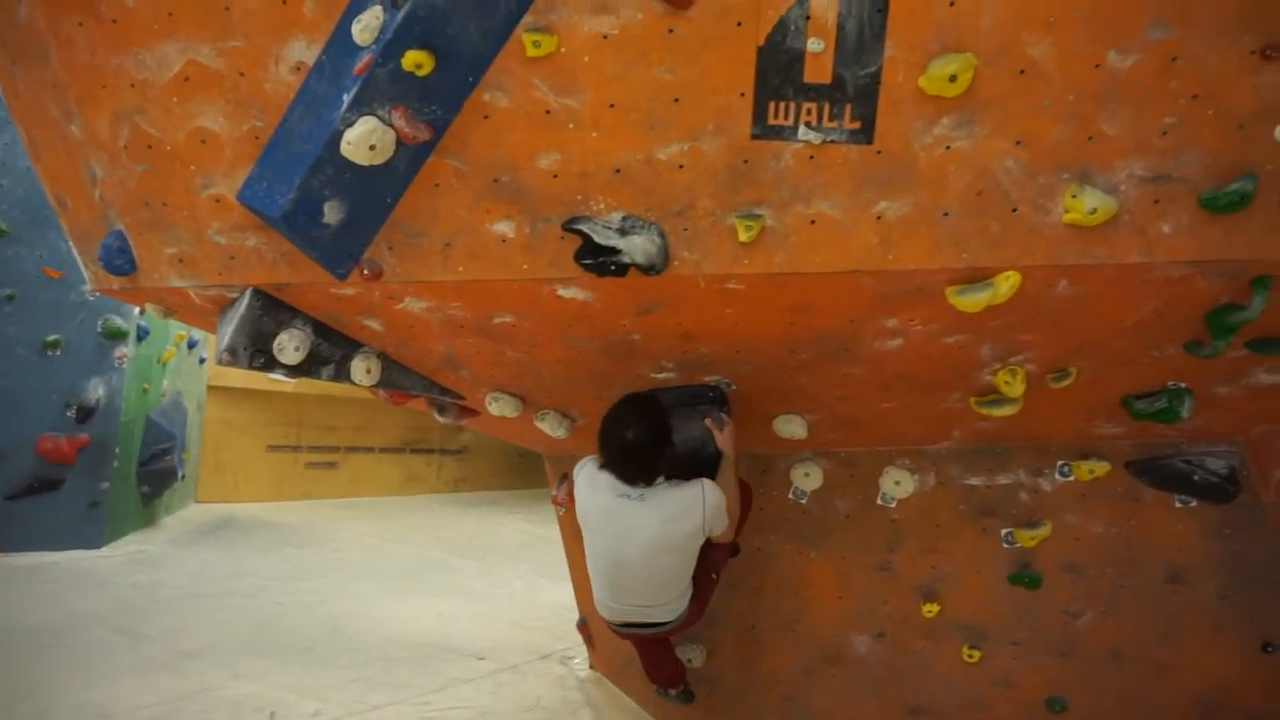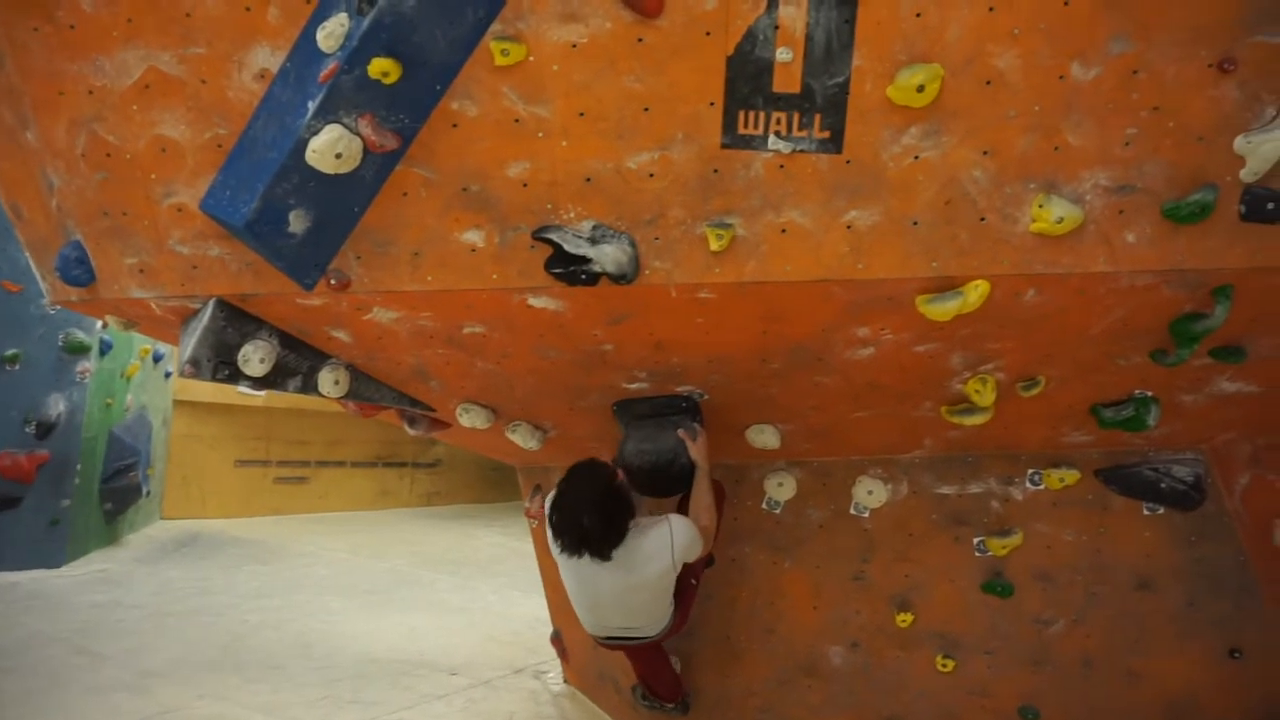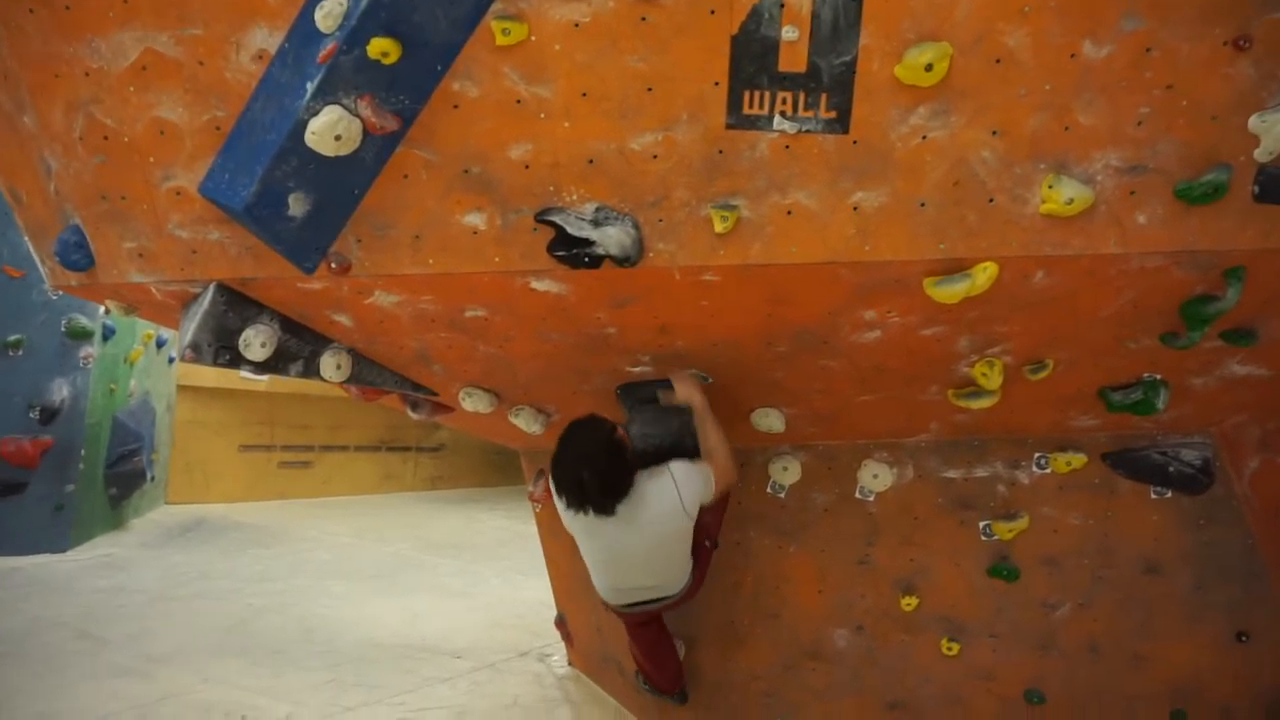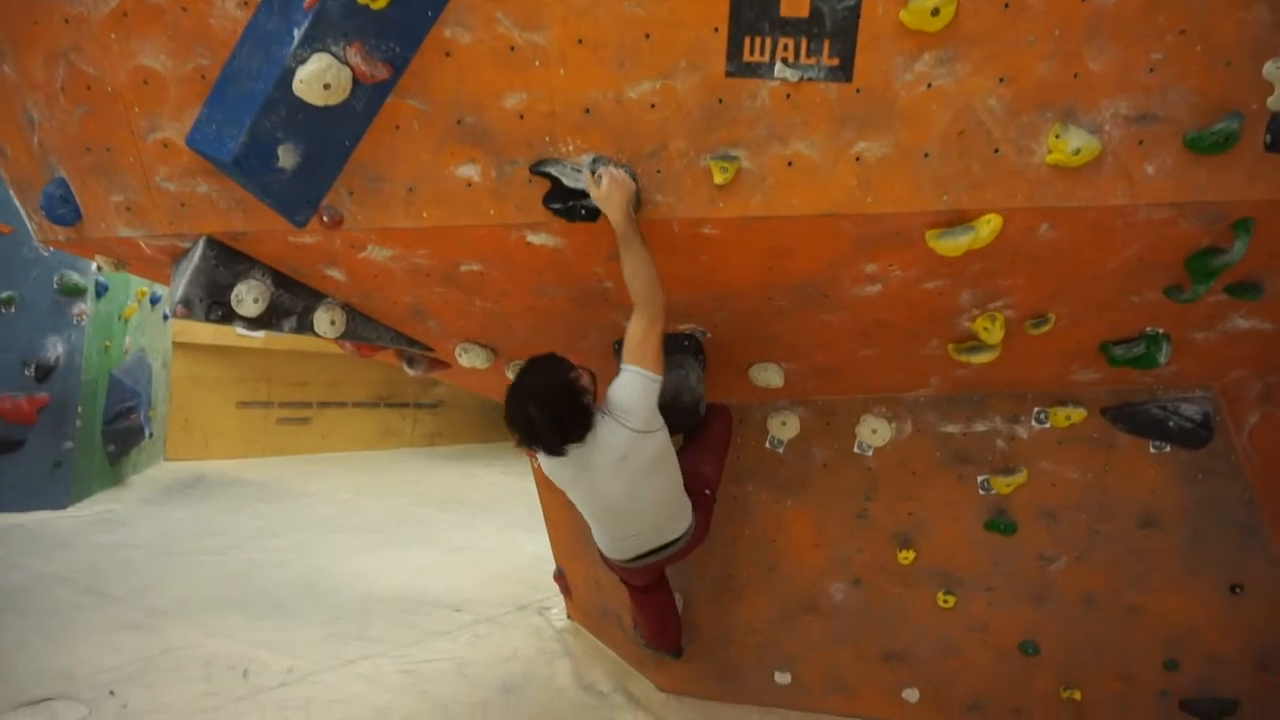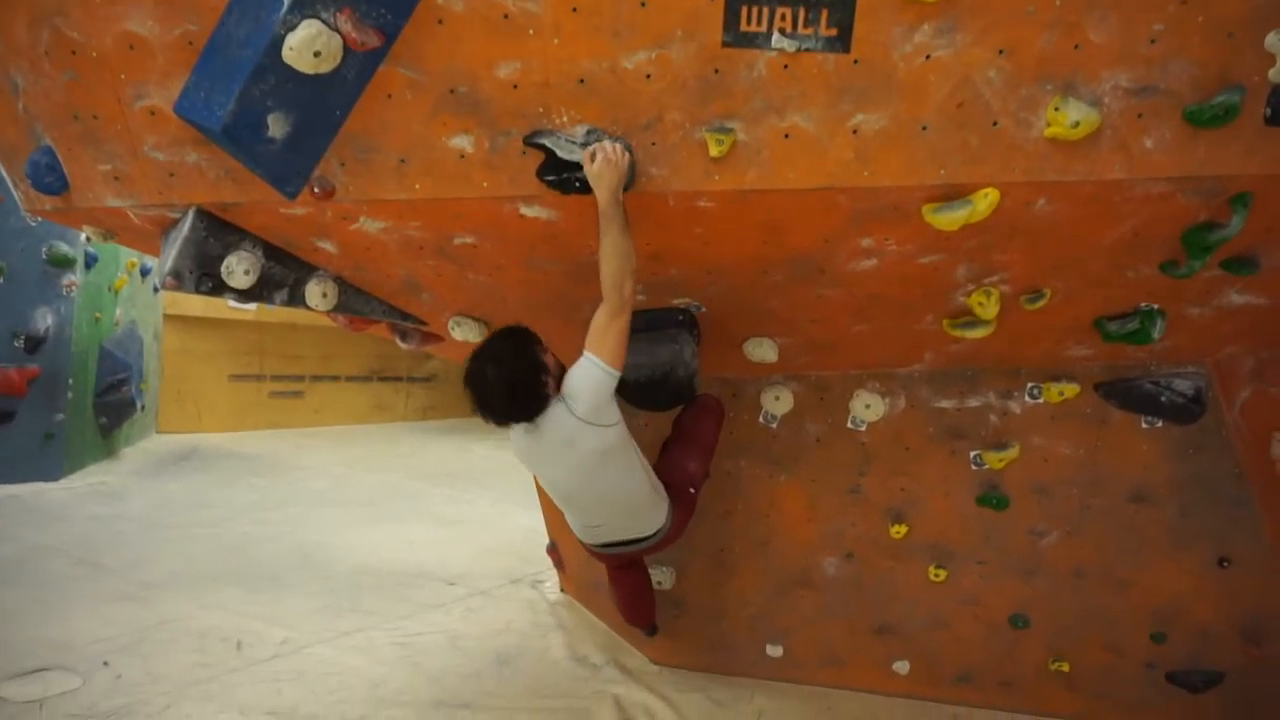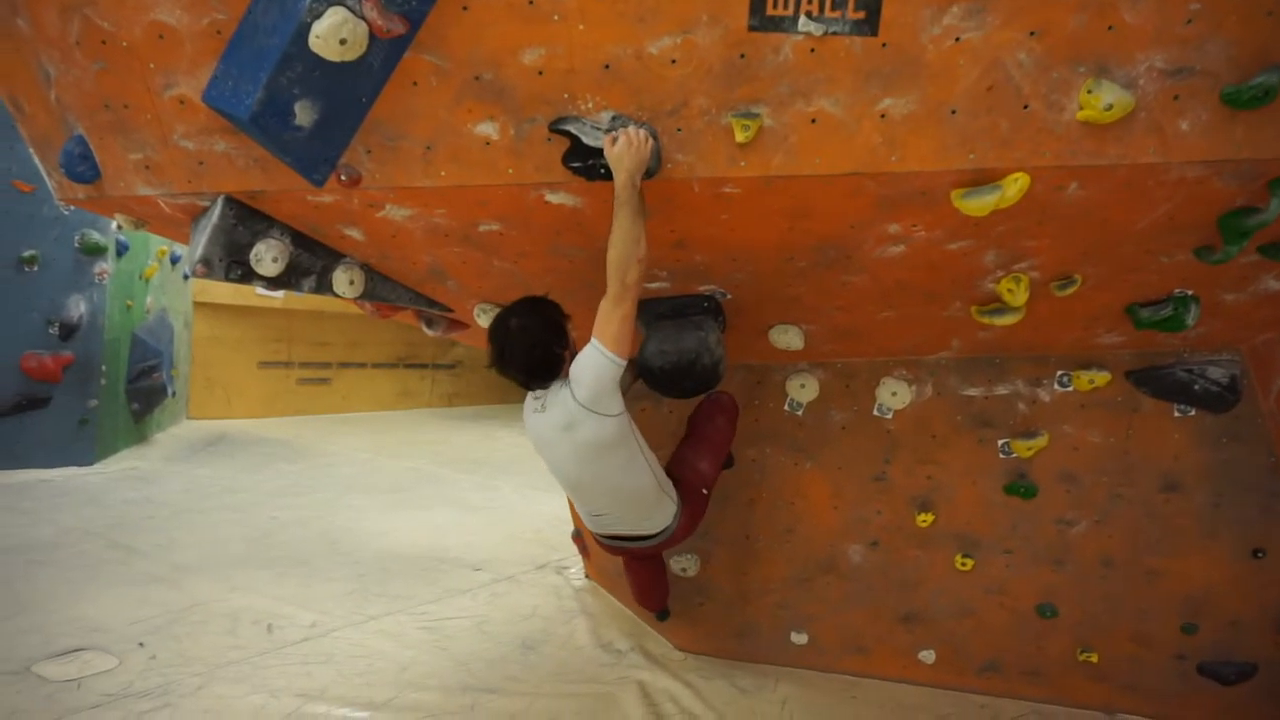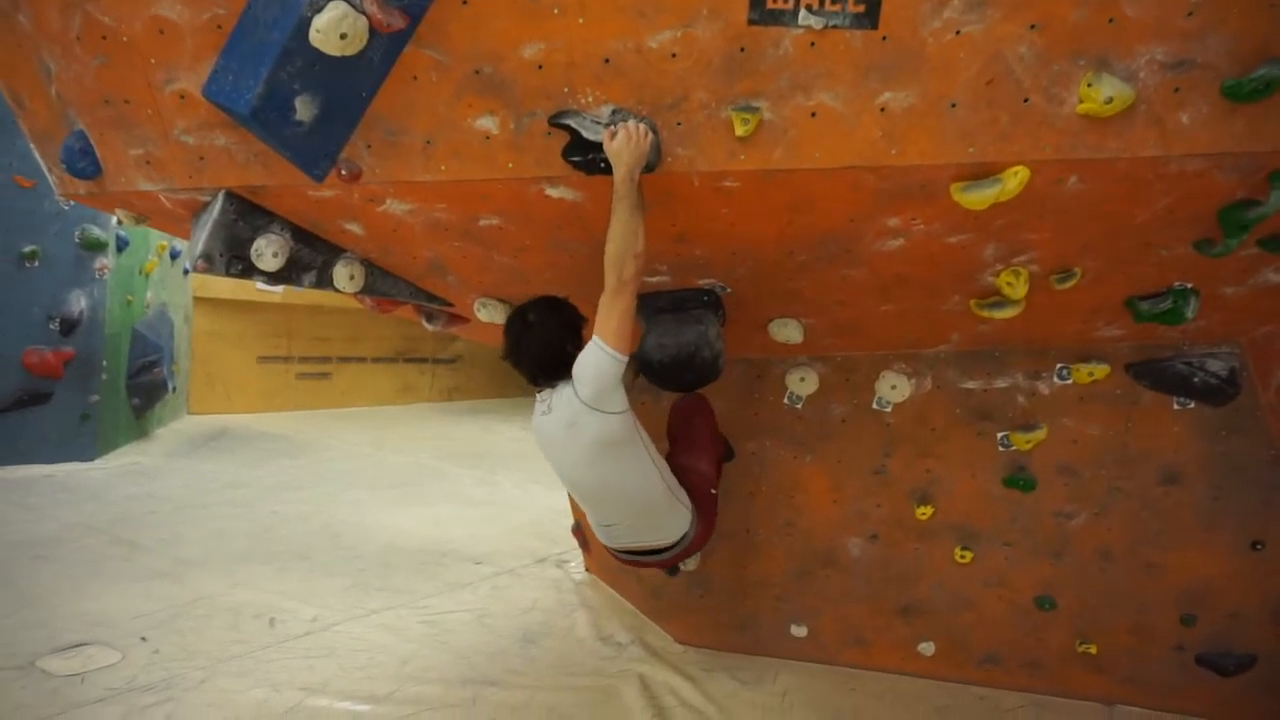
dt=0.3s
person 1, frame 1
left shoulder: (585, 478)
right shoulder: (699, 498)
right elbow: (727, 529)
right wrist: (728, 452)
left hip: (615, 618)
right hip: (676, 615)
left ankle: (669, 683)
person 1, frame 2
left shoulder: (556, 517)
right shoulder: (669, 537)
left elbow: (579, 500)
right elbow: (704, 535)
right wrist: (701, 464)
left hip: (601, 633)
right hip: (660, 626)
right knee: (713, 489)
left ankle: (666, 696)
person 1, frame 3
left shoulder: (564, 497)
right shoulder: (674, 486)
right elbow: (726, 473)
right wrist: (697, 403)
left hip: (618, 602)
right hip: (679, 588)
right knee: (715, 483)
left ankle: (664, 682)
person 1, frame 4
left shoulder: (547, 453)
right shoulder: (629, 413)
right elbow: (649, 308)
right wrist: (621, 215)
left hip: (623, 558)
right hip: (684, 533)
left knee: (644, 583)
right knee: (717, 415)
left ankle: (662, 640)
person 1, frame 5
left shoulder: (518, 431)
right shoulder: (580, 403)
right elbow: (618, 297)
right wrist: (608, 192)
left hip: (600, 542)
right hip: (660, 524)
right knee: (708, 406)
left ankle: (642, 620)
right ankle: (686, 474)
person 1, frame 6
left shoulder: (534, 410)
right shoulder: (586, 389)
right elbow: (624, 284)
right wrist: (627, 177)
left hip: (610, 534)
right hip: (669, 522)
right knee: (720, 405)
left ankle: (654, 604)
right ankle: (709, 461)
person 1, frame 7
left shoulder: (542, 415)
right shoulder: (590, 388)
right elbow: (622, 278)
right wrist: (626, 173)
left hip: (625, 550)
right hip: (683, 535)
right knee: (689, 405)
right ankle: (712, 457)
